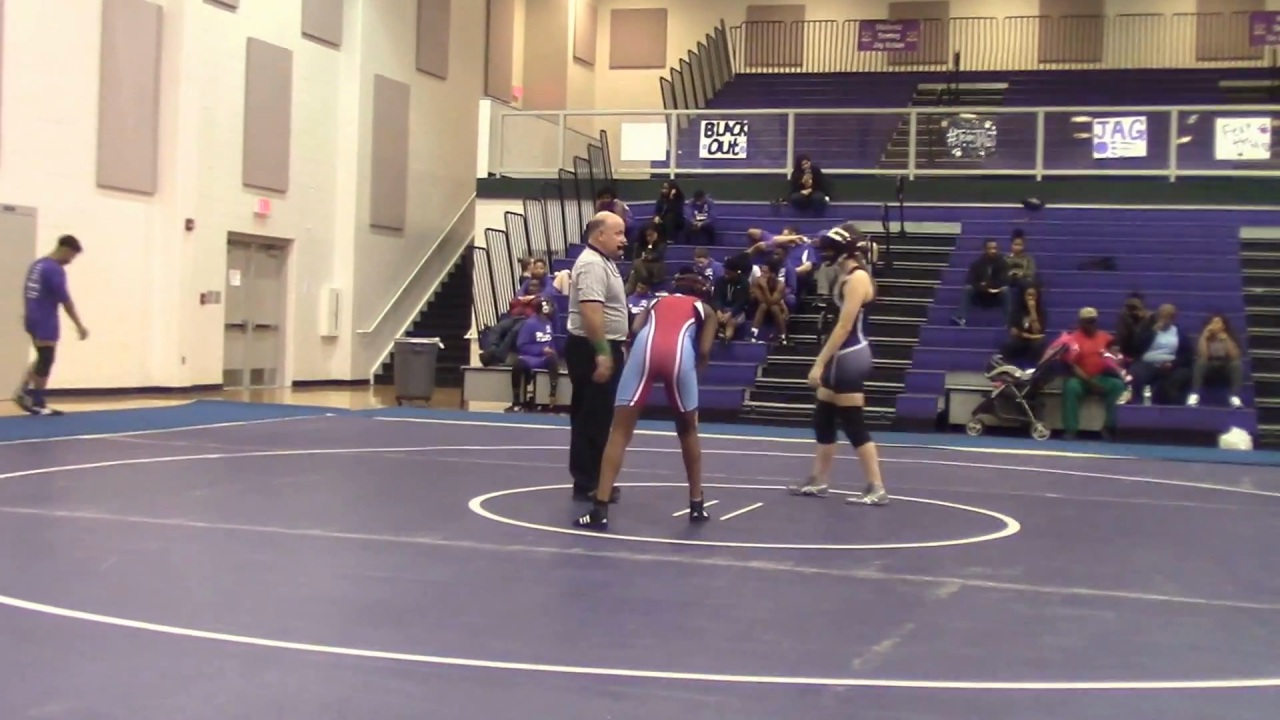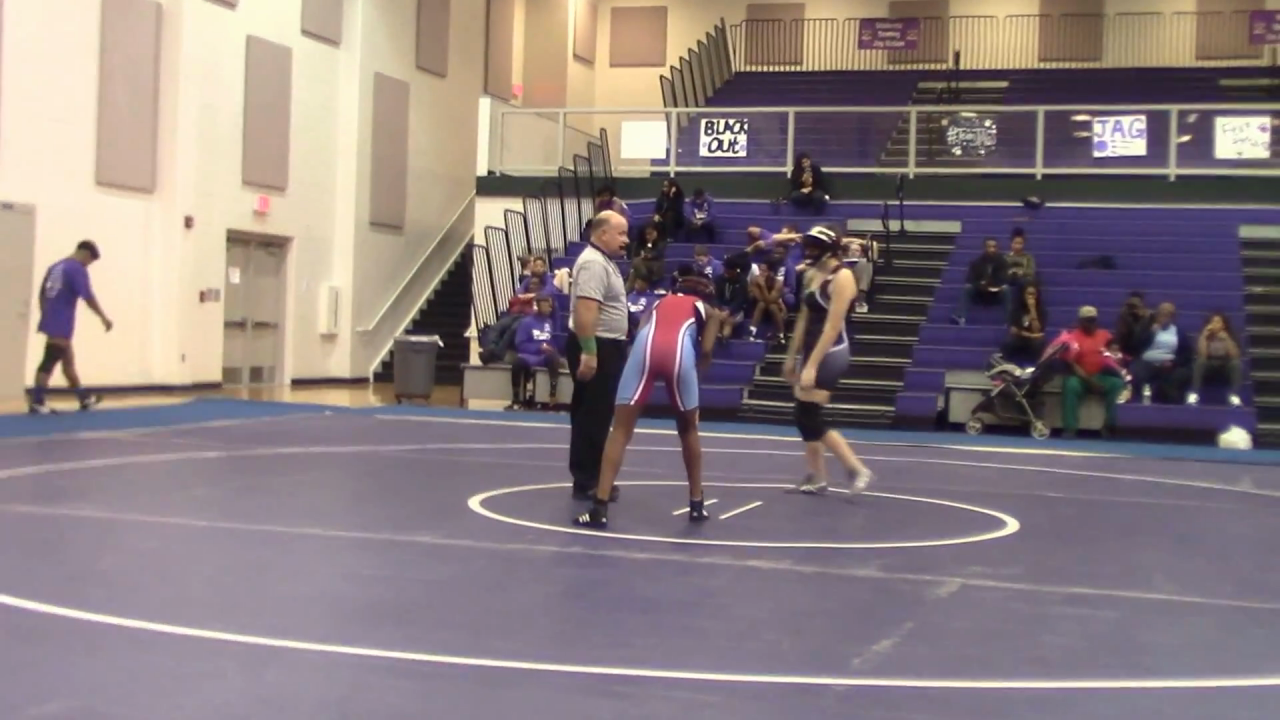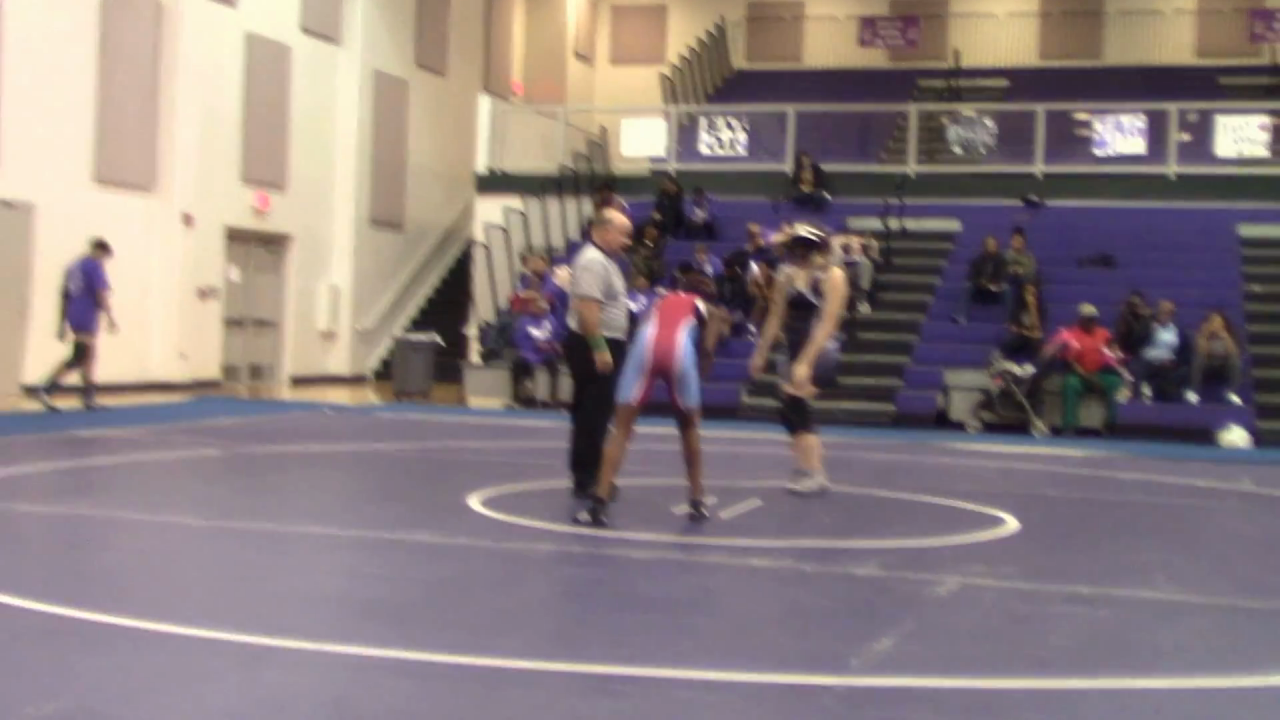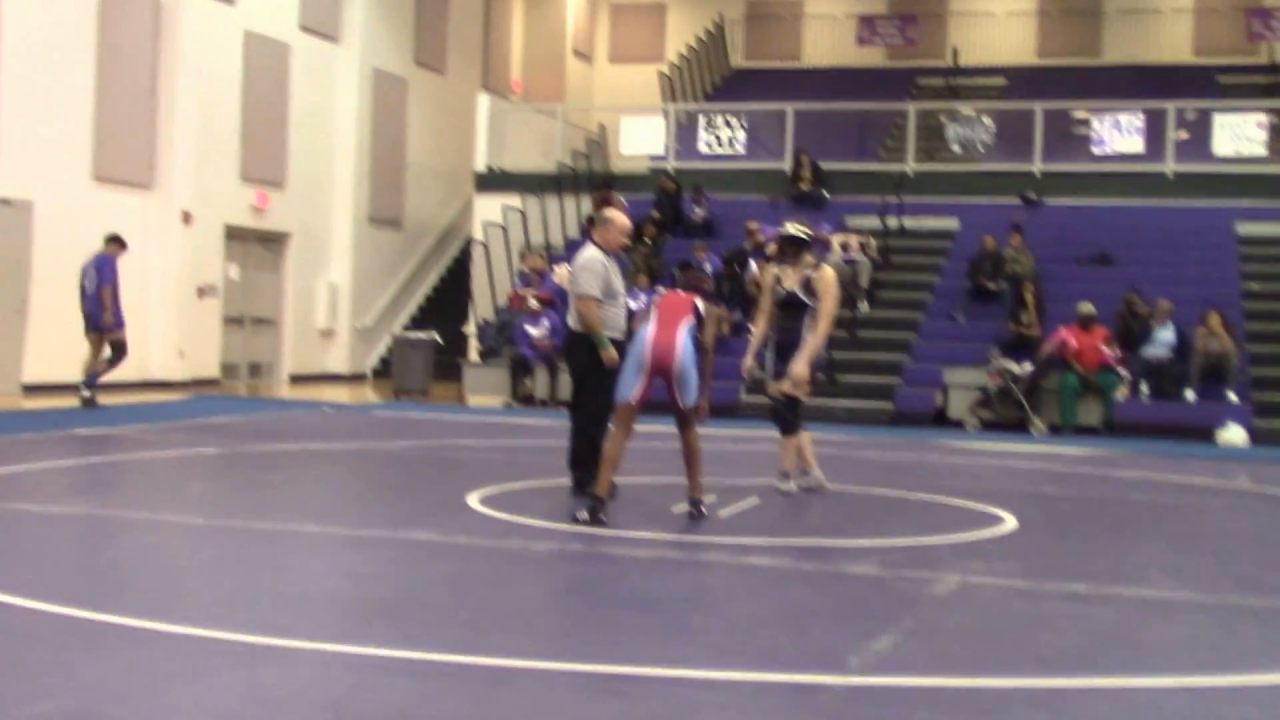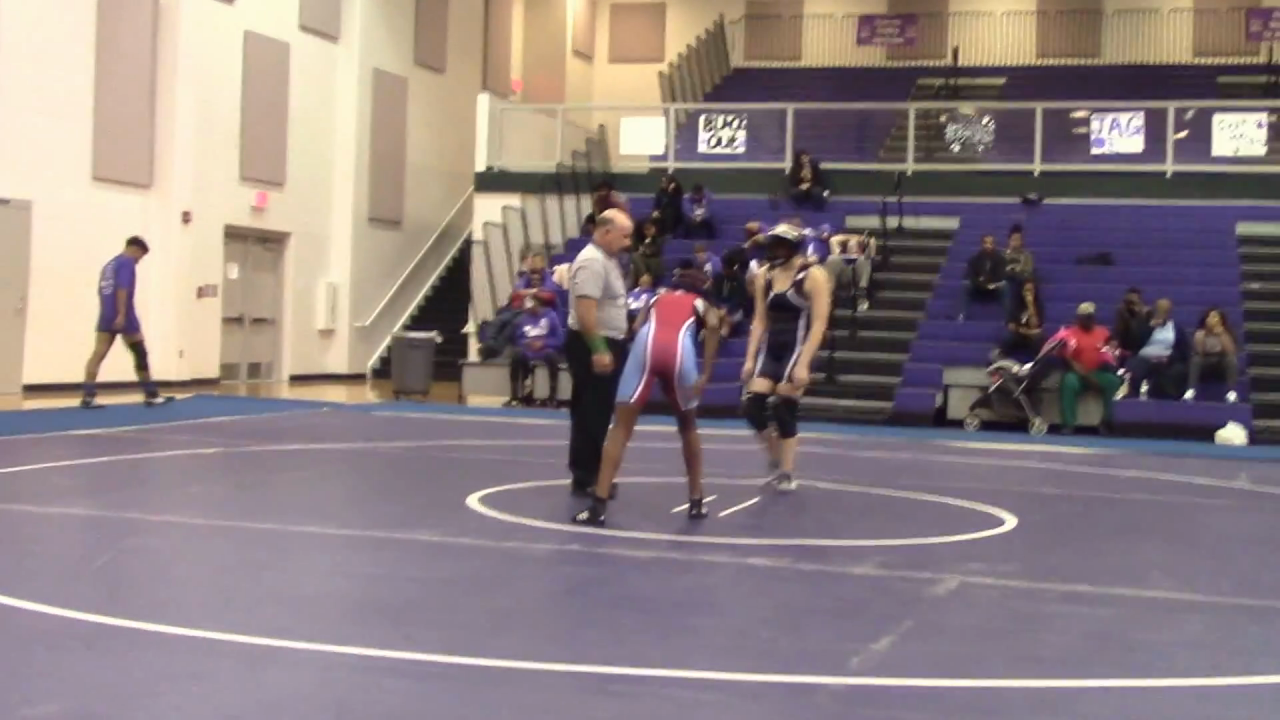
dt=0.2s
person 1, frame 1
left shoulder: (606, 262)
right shoulder: (592, 264)
right elbow: (591, 313)
left wrist: (617, 348)
right wrist: (602, 353)
left hip: (606, 349)
right hip: (594, 351)
left knee: (599, 416)
right knee: (592, 417)
left ankle: (592, 479)
right ankle: (586, 483)
person 1, frame 2
left shoulder: (605, 261)
right shoulder: (593, 262)
right elbow: (585, 310)
right wrist: (588, 352)
left hip: (607, 347)
right hip: (594, 349)
left knee: (598, 415)
right knee: (591, 416)
left ankle: (591, 477)
right ankle: (585, 482)
person 1, frame 3
left shoulder: (606, 260)
right shoulder: (592, 261)
right elbow: (586, 309)
right wrist: (599, 349)
left hip: (606, 346)
right hip: (593, 347)
left knee: (597, 413)
right knee: (590, 414)
left ankle: (590, 475)
right ankle: (585, 480)
person 1, frame 4
left shoulder: (606, 258)
right shoulder: (592, 260)
right elbow: (586, 308)
left wrist: (612, 345)
right wrist: (605, 346)
left hip: (604, 345)
right hip: (592, 346)
left knee: (597, 412)
right knee: (589, 413)
left ankle: (589, 473)
right ankle: (584, 478)
person 1, frame 5
left shoulder: (607, 258)
right shoulder: (592, 260)
right elbow: (585, 309)
left wrist: (610, 348)
right wrist: (599, 350)
left hip: (606, 345)
right hip: (592, 348)
left knee: (598, 413)
right knee: (590, 413)
left ankle: (590, 474)
right ankle: (584, 478)
person 2, frame 1
left shoulder: (858, 279)
right shoulder: (846, 277)
left elbow: (845, 326)
left wrist: (819, 363)
right wrist: (824, 361)
left hip: (851, 357)
right hip: (841, 356)
left knee: (853, 425)
right knee: (823, 419)
left ankle: (876, 489)
right ankle: (818, 480)
person 2, frame 2
left shoulder: (842, 277)
right shoulder: (812, 274)
left elbow: (832, 327)
left wrist: (811, 366)
right wrist: (792, 356)
left hip: (831, 354)
right hip: (812, 352)
left knee: (811, 418)
right knee: (804, 417)
left ankle: (859, 471)
right ankle: (815, 478)
person 2, frame 3
left shoulder: (832, 276)
right shoulder: (787, 273)
left elbow: (828, 324)
right elbow: (777, 316)
left wrist: (805, 362)
right wrist: (761, 352)
left hip: (818, 351)
right hip: (795, 350)
left knee: (792, 409)
right knee: (800, 414)
left ankle: (808, 472)
right ankle: (815, 474)
person 2, frame 4
left shoulder: (823, 274)
right shoulder: (773, 271)
left elbow: (824, 322)
right elbow: (764, 315)
left wrist: (804, 361)
right wrist: (751, 353)
left hip: (805, 349)
right hip: (780, 348)
left knee: (786, 410)
right knee: (788, 414)
left ankle: (787, 473)
right ankle: (812, 473)
person 2, frame 5
left shoulder: (814, 276)
right shoulder: (764, 275)
left elbow: (819, 324)
right elbow: (760, 319)
left wrist: (804, 363)
right wrist: (750, 357)
left hip: (796, 350)
right hip: (769, 350)
left knee: (785, 413)
right knee: (754, 409)
left ankle: (786, 474)
right ankle: (777, 462)
person 3, frame 1
left shoulder: (658, 301)
right shoulder: (705, 309)
left elbow: (636, 329)
right elbow: (704, 350)
right wrist: (692, 374)
left hip: (647, 346)
right hip: (679, 350)
left knee: (620, 431)
right knee: (688, 431)
left ankle: (600, 509)
right ankle: (697, 504)
person 3, frame 2
left shoulder: (662, 301)
right shoulder: (707, 311)
left elbow: (643, 331)
right elbow: (706, 350)
right wrist: (693, 374)
left hip: (647, 346)
right hip: (679, 350)
left knee: (620, 431)
right knee: (688, 431)
left ankle: (599, 508)
right ankle: (696, 504)
person 3, frame 3
left shoulder: (662, 301)
right shoulder: (709, 309)
right elbow: (707, 348)
right wrist: (697, 374)
left hip: (647, 345)
right hip: (680, 349)
left knee: (621, 430)
right knee: (688, 429)
left ankle: (599, 506)
right ankle: (697, 503)
person 3, frame 4
left shoulder: (660, 298)
right shoulder: (705, 306)
right elbow: (707, 345)
left wrist: (653, 373)
right wrist: (704, 393)
left hip: (647, 343)
right hip: (679, 347)
left knee: (620, 428)
right knee: (687, 427)
left ankle: (598, 505)
right ankle: (695, 501)
person 3, frame 5
left shoulder: (657, 298)
right shoulder: (703, 305)
right elbow: (713, 326)
right wrist: (705, 375)
left hip: (648, 343)
right hip: (680, 348)
left knee: (620, 429)
right knee: (688, 429)
left ankle: (598, 506)
right ankle: (696, 502)
